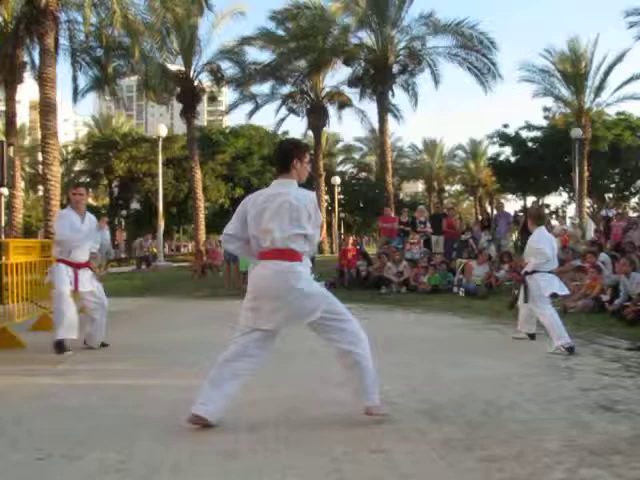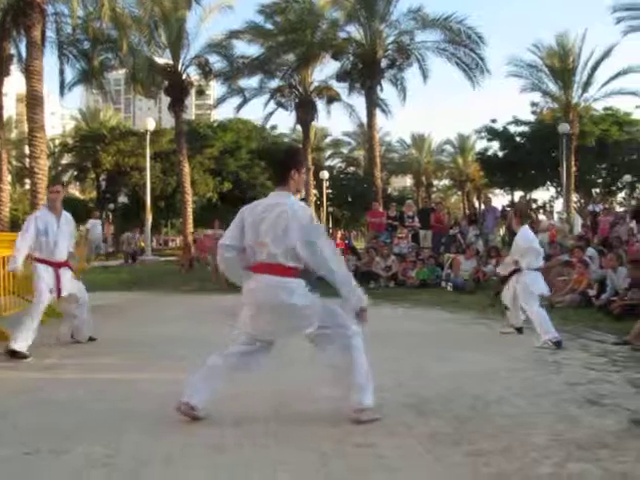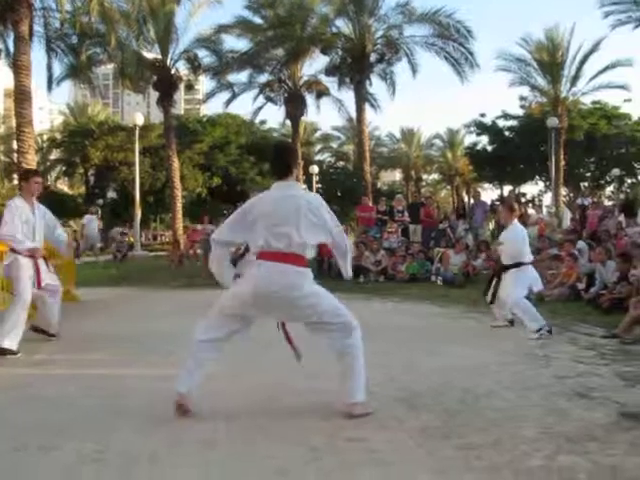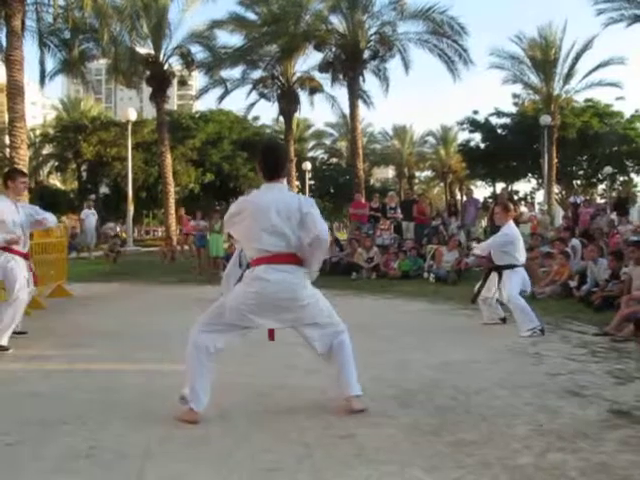
dt=0.2s
person 1, frame 1
left shoulder: (253, 200)
right shoulder: (305, 198)
left elbow: (230, 240)
right elbow: (311, 237)
left hip: (261, 278)
right hip: (294, 277)
left knee: (245, 346)
right knee: (349, 333)
left ankle: (205, 409)
right ankle: (372, 401)
person 1, frame 2
left shoulder: (250, 210)
right shoulder: (300, 212)
left elbow: (226, 250)
right elbow: (327, 259)
right wrist: (356, 299)
left hip: (257, 291)
right hip: (289, 292)
left knee: (241, 351)
right knee: (349, 336)
left ankle: (191, 400)
right ankle: (362, 406)
person 1, frame 3
left shoulder: (256, 203)
right shoulder: (311, 201)
left elbow: (220, 240)
right elbow: (340, 240)
left wrist: (227, 279)
right wrist: (346, 269)
left hip: (259, 278)
right hip: (296, 281)
left knee: (212, 329)
right knee: (349, 330)
left ankle: (184, 393)
right ankle: (356, 400)
person 1, frame 4
left shoulder: (244, 204)
right shoulder: (302, 203)
left elbow: (231, 227)
right elbow: (319, 239)
right wrist: (308, 269)
left hip: (258, 283)
right hip: (295, 283)
left knee: (203, 334)
right knee: (336, 334)
left ankle: (193, 407)
right ankle: (353, 397)
person 2, frame 1
left shoulder: (91, 219)
right shoulder: (63, 216)
left elbow: (95, 241)
right elbow: (65, 238)
left wrist: (93, 252)
right wrist: (93, 231)
left hip: (84, 269)
right hip: (64, 267)
left knee: (99, 302)
right knee: (62, 296)
left ankle: (93, 340)
right ankle: (61, 338)
person 2, frame 2
left shoulder: (67, 217)
right shoulder: (37, 217)
right elbow: (23, 242)
left wrist: (70, 253)
right wrist: (16, 264)
left hip: (62, 268)
right hip: (43, 268)
left knee: (80, 298)
right knee: (39, 303)
left ankle: (81, 334)
right ankle: (16, 347)
person 2, frame 3
left shoulder: (40, 208)
left elbow: (53, 228)
left wrist: (65, 244)
right wrist: (28, 247)
left hip: (36, 259)
right hip: (20, 259)
left knee: (53, 289)
right knee: (23, 298)
left ankle: (43, 324)
person 2, frame 4
left shoulder: (24, 208)
left elbow: (51, 219)
left wrist: (42, 221)
left hip: (21, 258)
left knee: (25, 293)
right knee: (19, 296)
person 3, frame 1
left shoulder: (535, 237)
right shoulder: (548, 236)
left elbow: (544, 256)
right elbow: (549, 256)
left wrist: (529, 264)
right wrist: (530, 264)
left hip: (538, 279)
right hip: (543, 277)
left knee: (545, 311)
right knee: (527, 305)
left ankle: (565, 344)
right ankle: (527, 331)
person 3, frame 2
left shoulder: (524, 236)
right shoulder: (523, 234)
left elbow: (538, 252)
right elbow: (514, 256)
left wrist: (521, 262)
right wrist: (502, 269)
left hip: (526, 276)
right hip: (520, 276)
left knee: (532, 307)
right knee: (509, 298)
left ankle: (552, 338)
right ankle: (516, 325)
person 3, frame 3
left shoulder: (516, 230)
right shoulder: (508, 230)
left elbow: (517, 250)
right elbow: (505, 249)
left wrist: (502, 249)
left hip: (520, 271)
right hip: (509, 271)
left knee: (512, 299)
right knee: (494, 294)
left ankle: (541, 327)
right ankle: (506, 319)
person 3, frame 4
left shoulder: (508, 233)
right shoulder: (507, 230)
left elbow: (486, 247)
right elbow: (492, 247)
left wrist: (476, 248)
left hip: (511, 272)
right hip: (500, 271)
left knee: (510, 296)
right knee: (483, 292)
left ankle: (534, 327)
right ankle: (496, 316)
